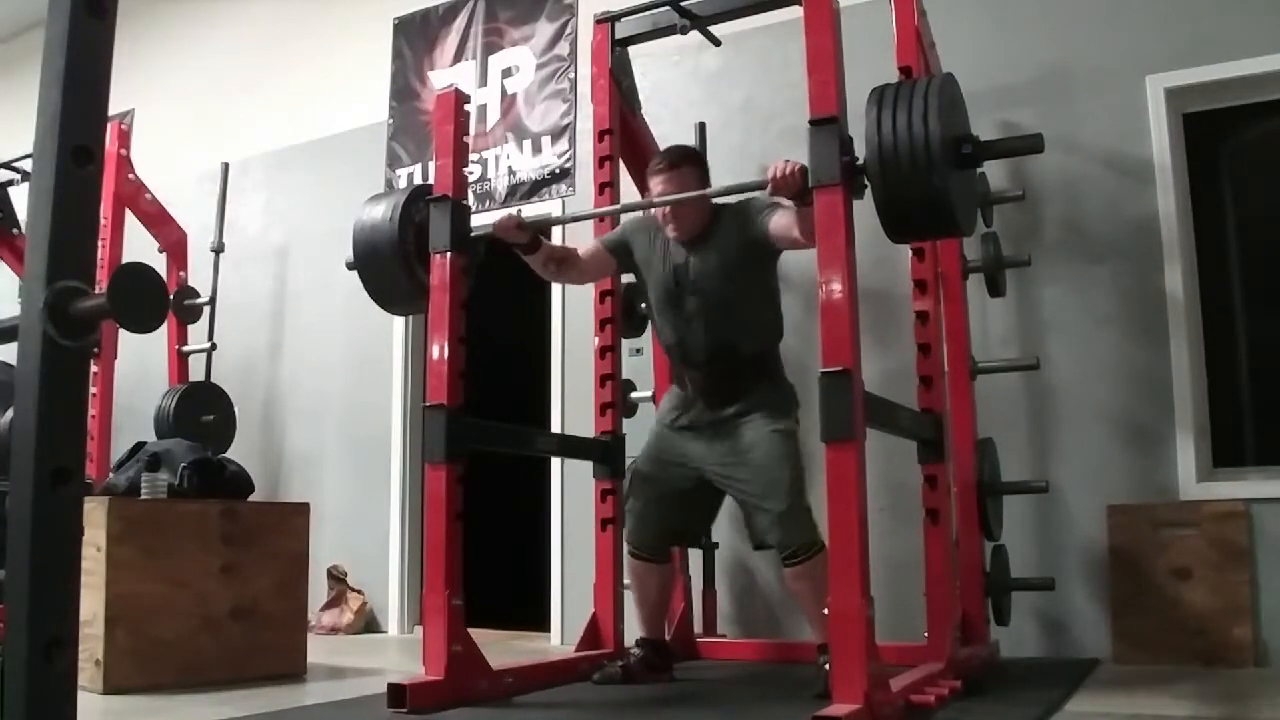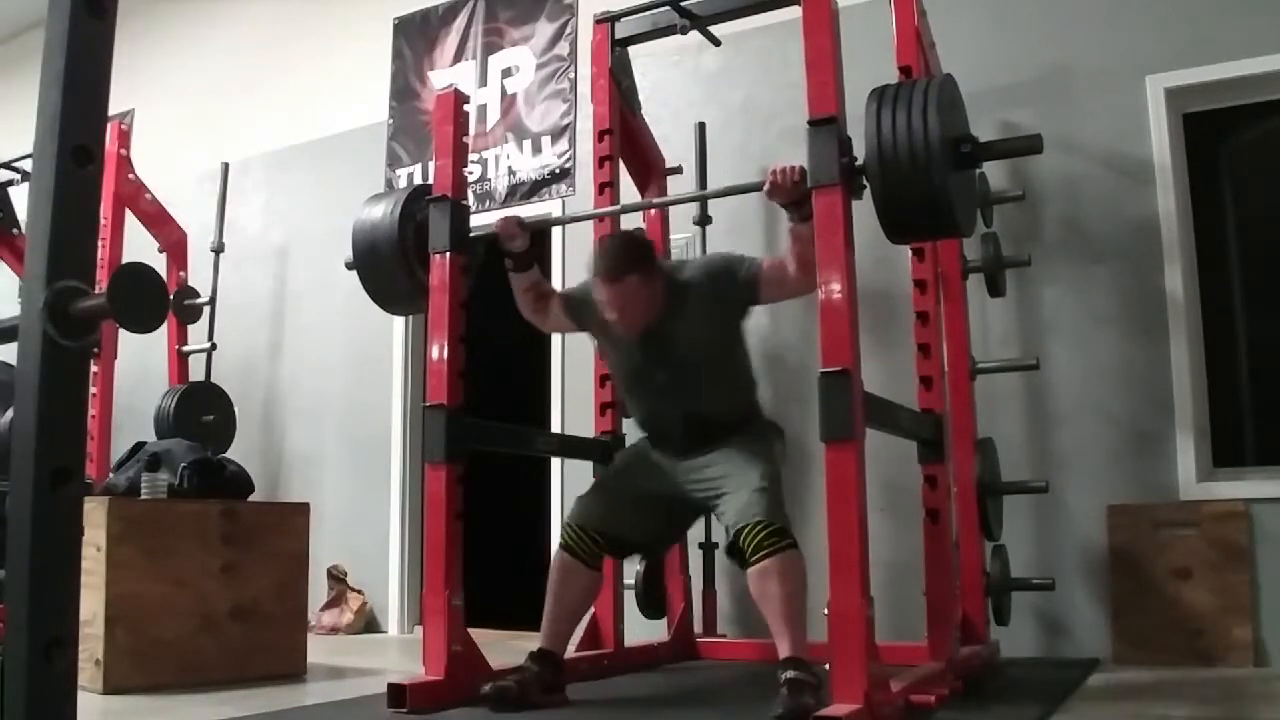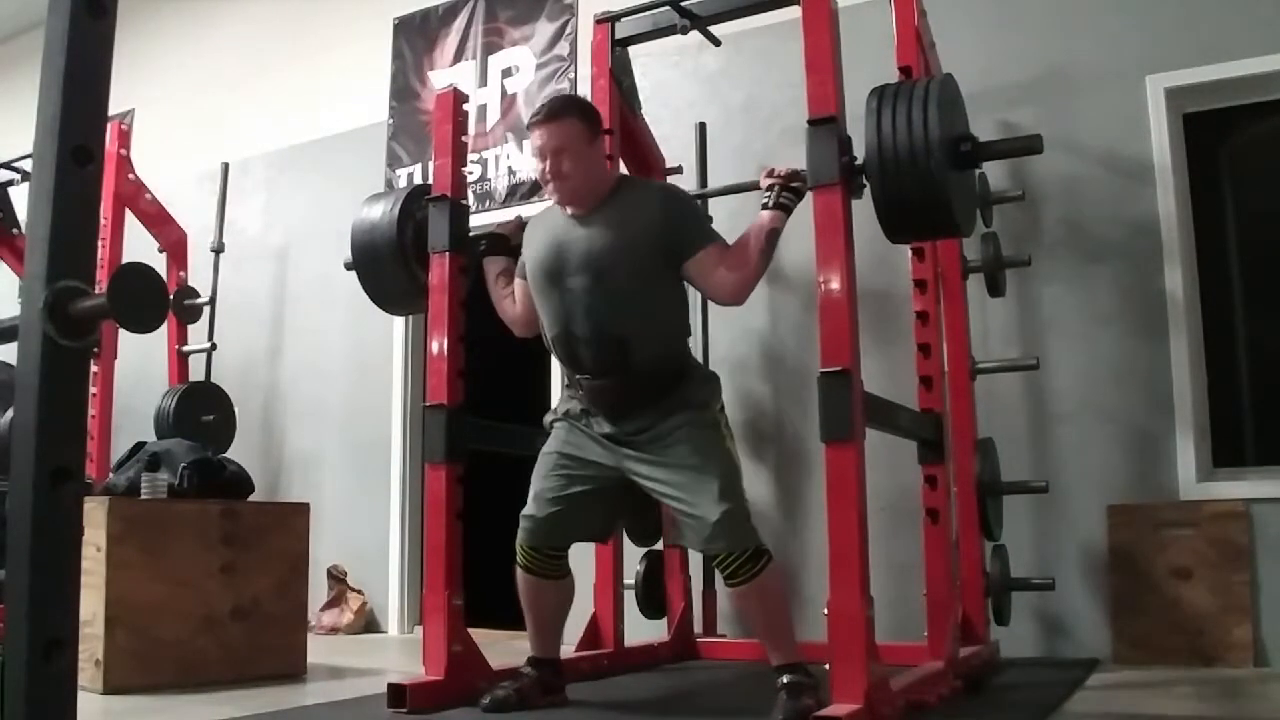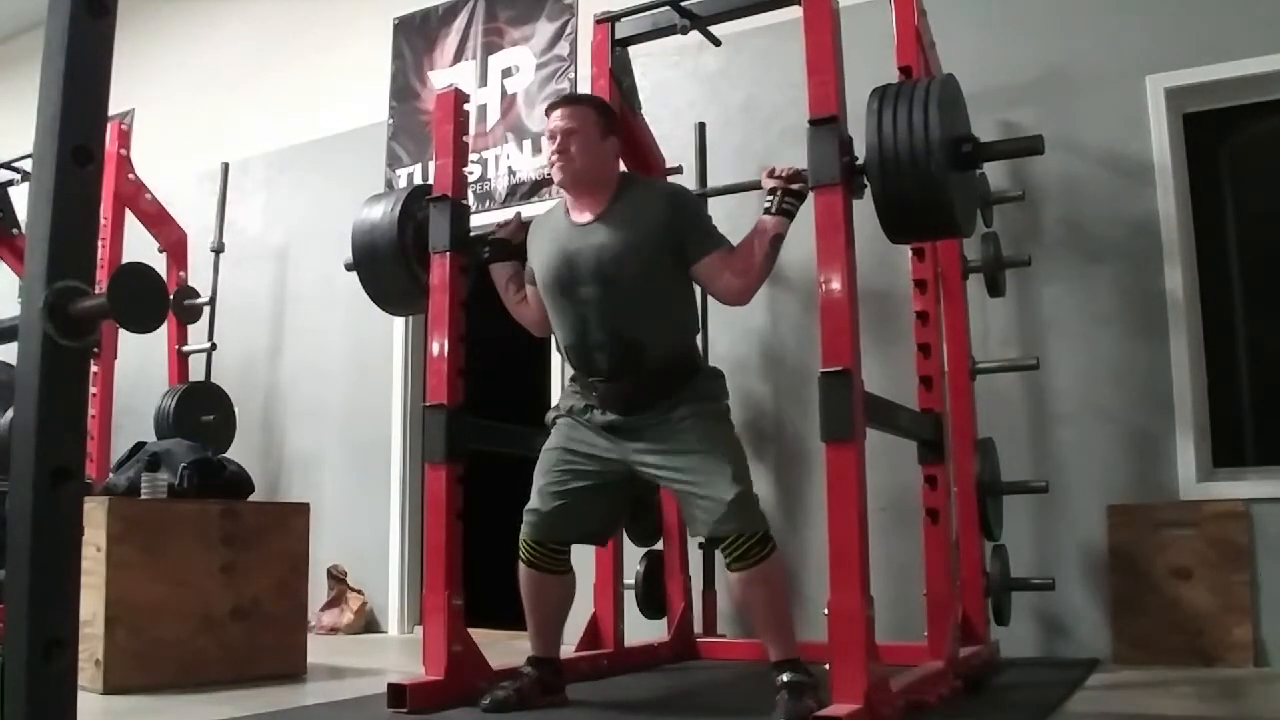
dt=0.5s
person 1, frame 1
left shoulder: (745, 221)
right shoulder: (640, 235)
left elbow: (808, 230)
right elbow: (570, 265)
left wrist: (800, 192)
right wrist: (527, 242)
left hip: (754, 409)
right hip: (684, 410)
left knee: (791, 531)
right knee: (644, 531)
left ankle: (831, 654)
right ankle: (651, 649)
person 1, frame 2
left shoulder: (709, 282)
right shoulder: (593, 302)
left elbow: (799, 279)
right elbow: (544, 311)
left wrist: (798, 211)
right wrist: (521, 260)
left hip: (734, 444)
right hip: (658, 452)
left knee: (760, 523)
right knee: (581, 531)
left ankle: (796, 672)
right ankle: (545, 668)
person 1, frame 3
left shoulder: (660, 205)
right shoulder: (537, 230)
left elbow: (731, 284)
right elbow: (522, 318)
left wrist: (774, 207)
right wrist: (494, 248)
left hip: (673, 414)
right hip: (583, 418)
left knee: (730, 544)
right knee: (535, 542)
person 1, frame 4
left shoulder: (664, 205)
right shoulder: (542, 232)
left elbow: (736, 283)
left wrist: (778, 208)
right wrist: (499, 254)
left hip: (679, 407)
right hip: (588, 412)
left knee: (737, 527)
right knee: (538, 535)
